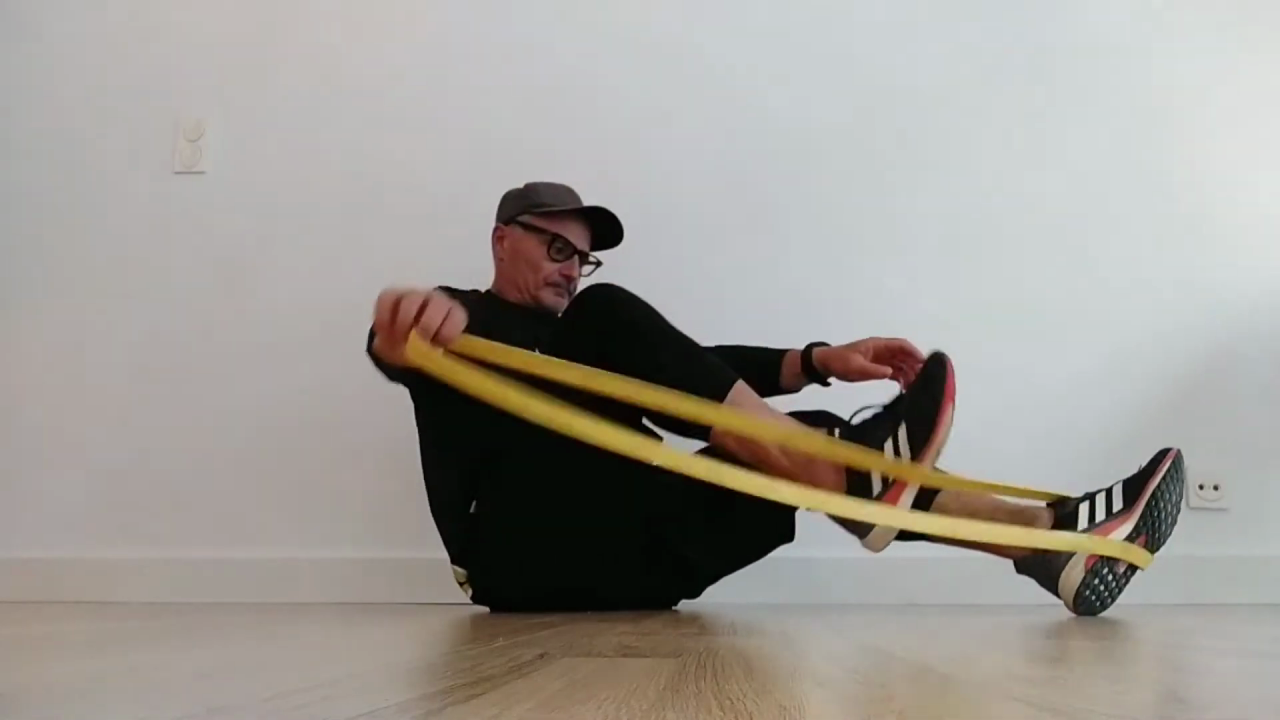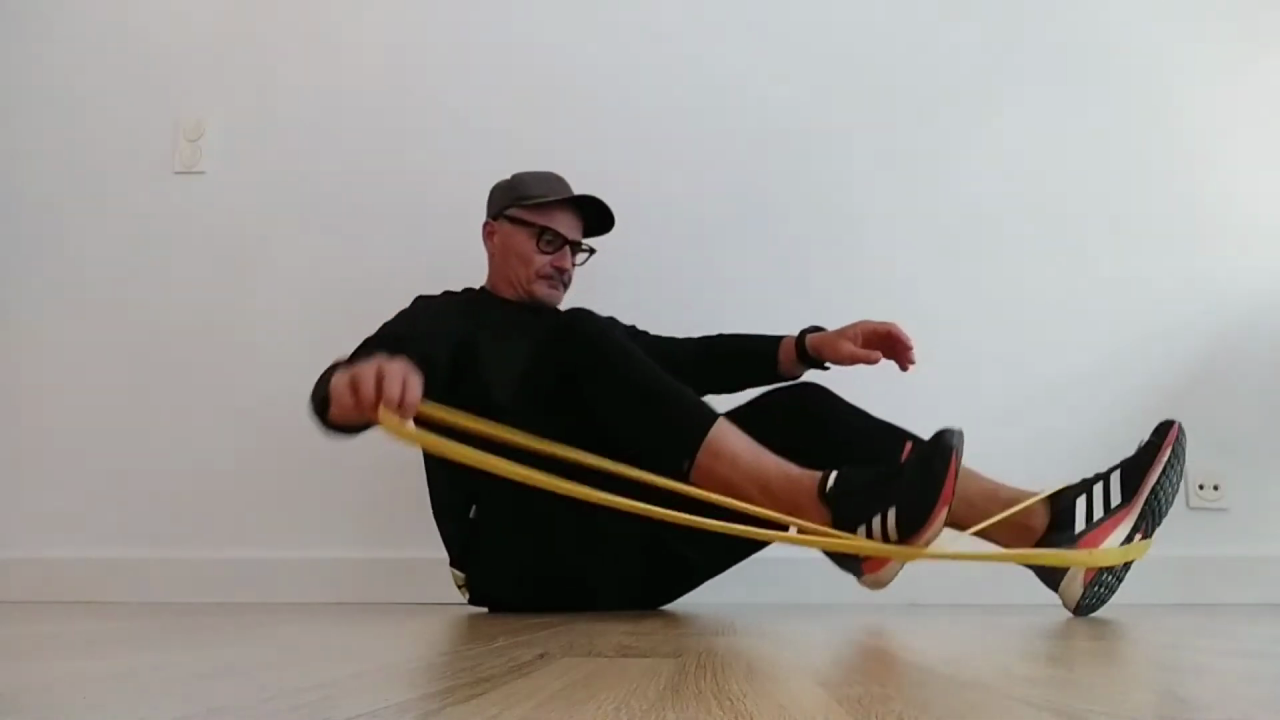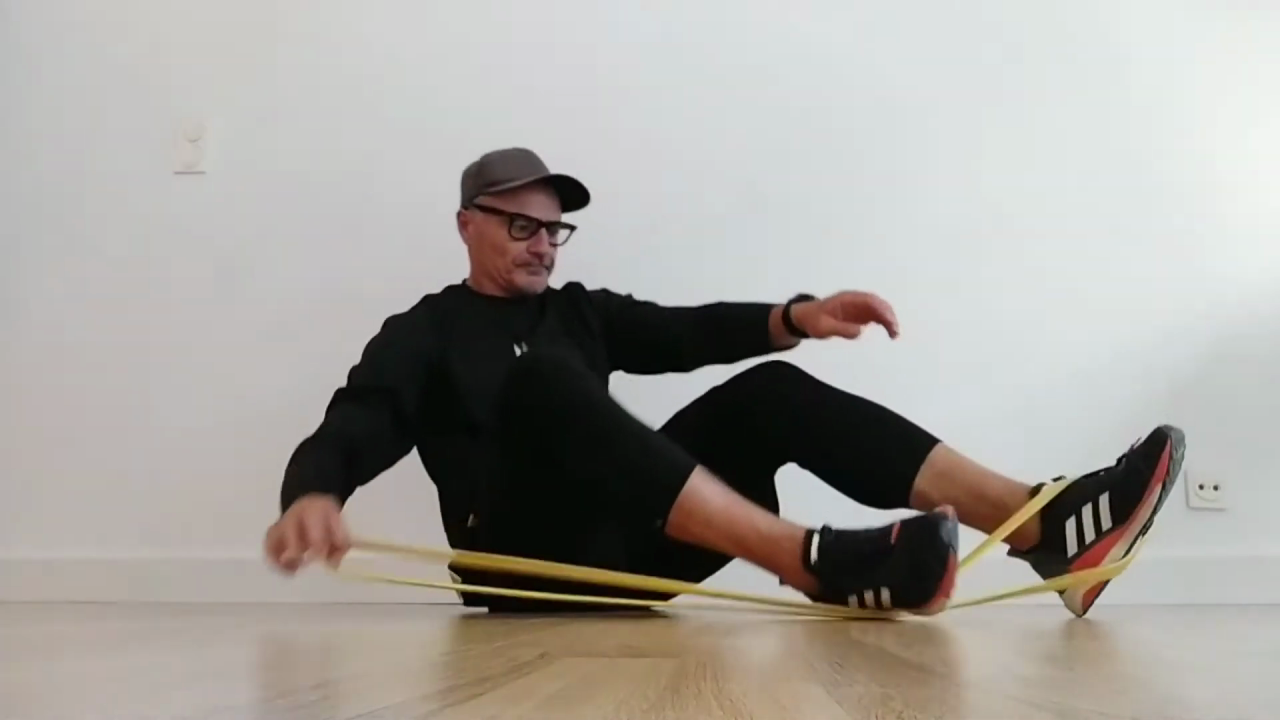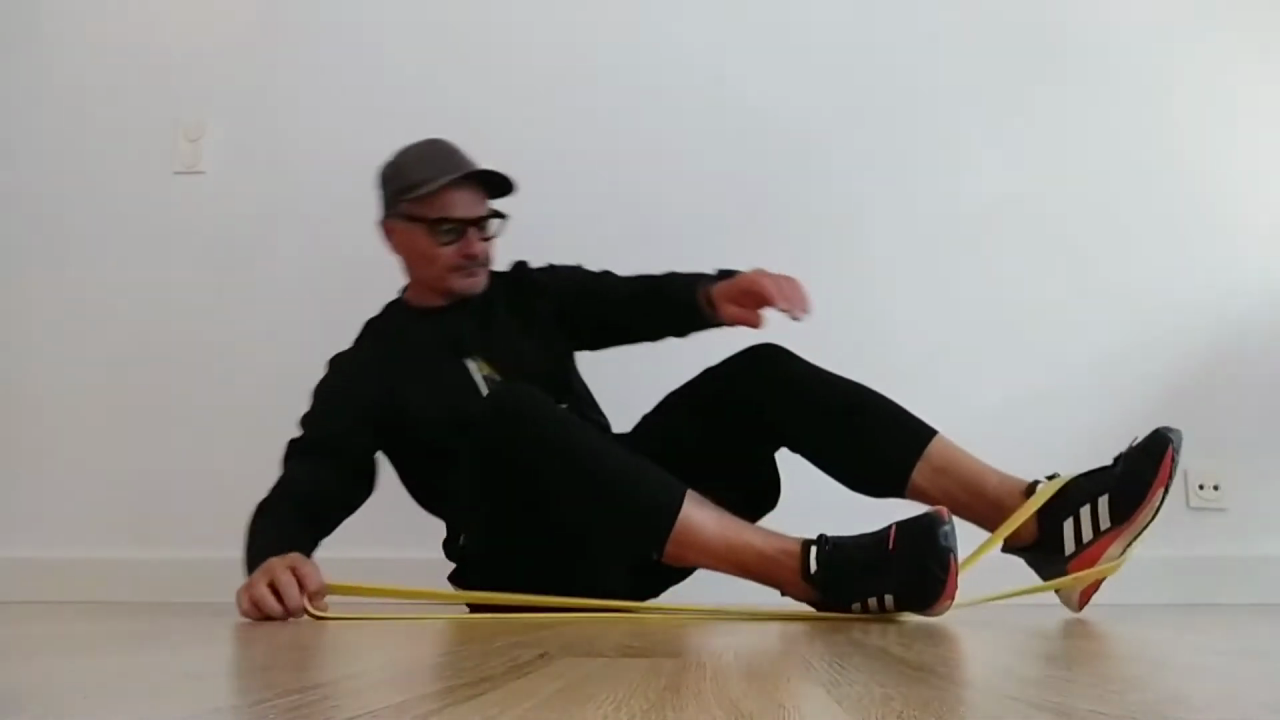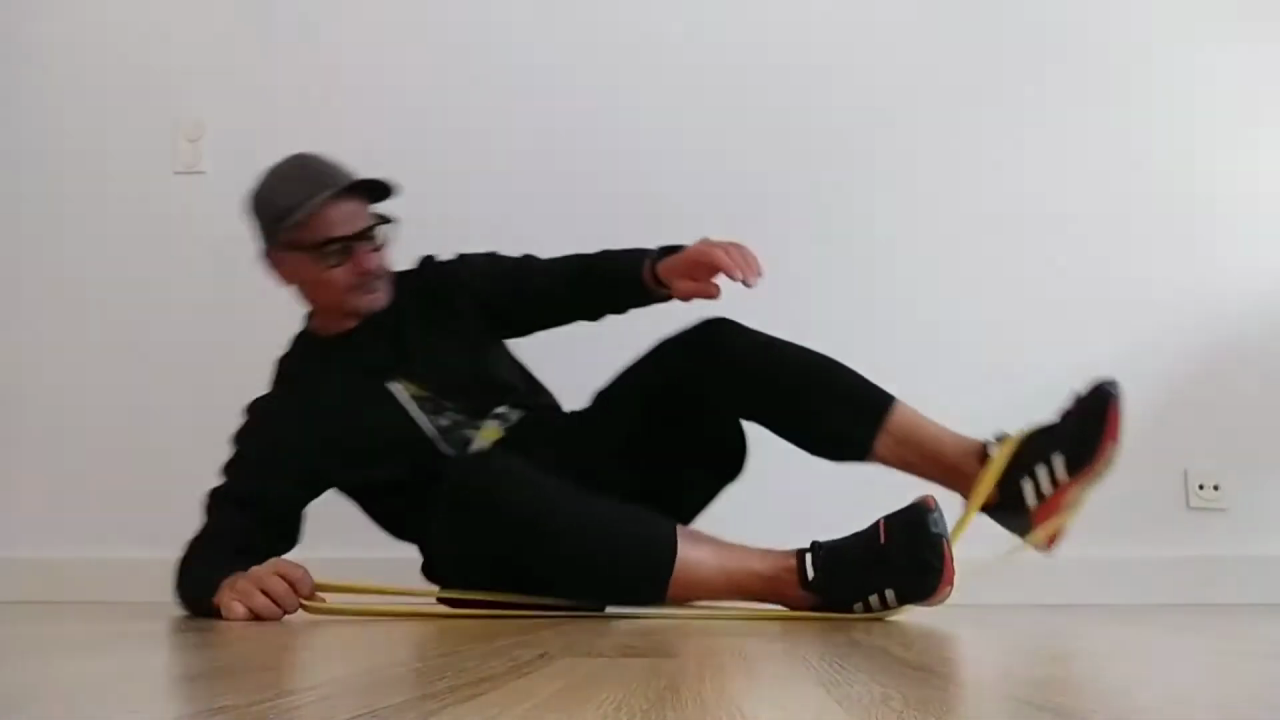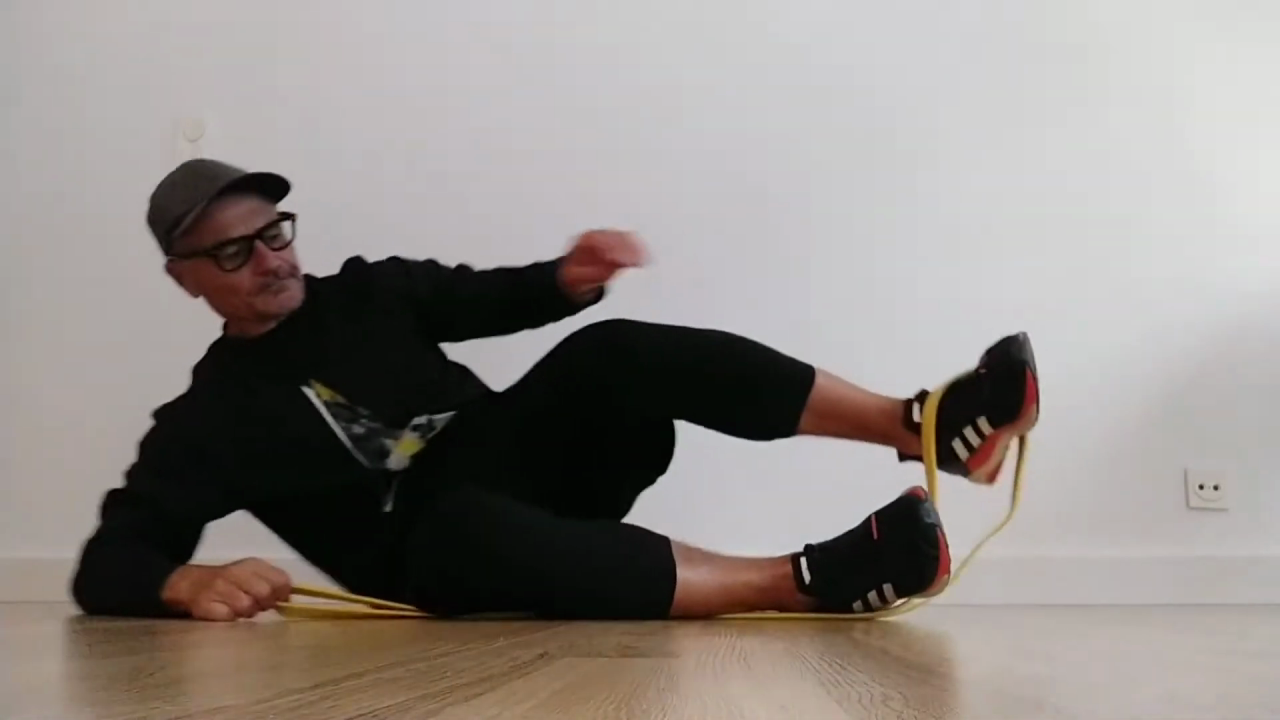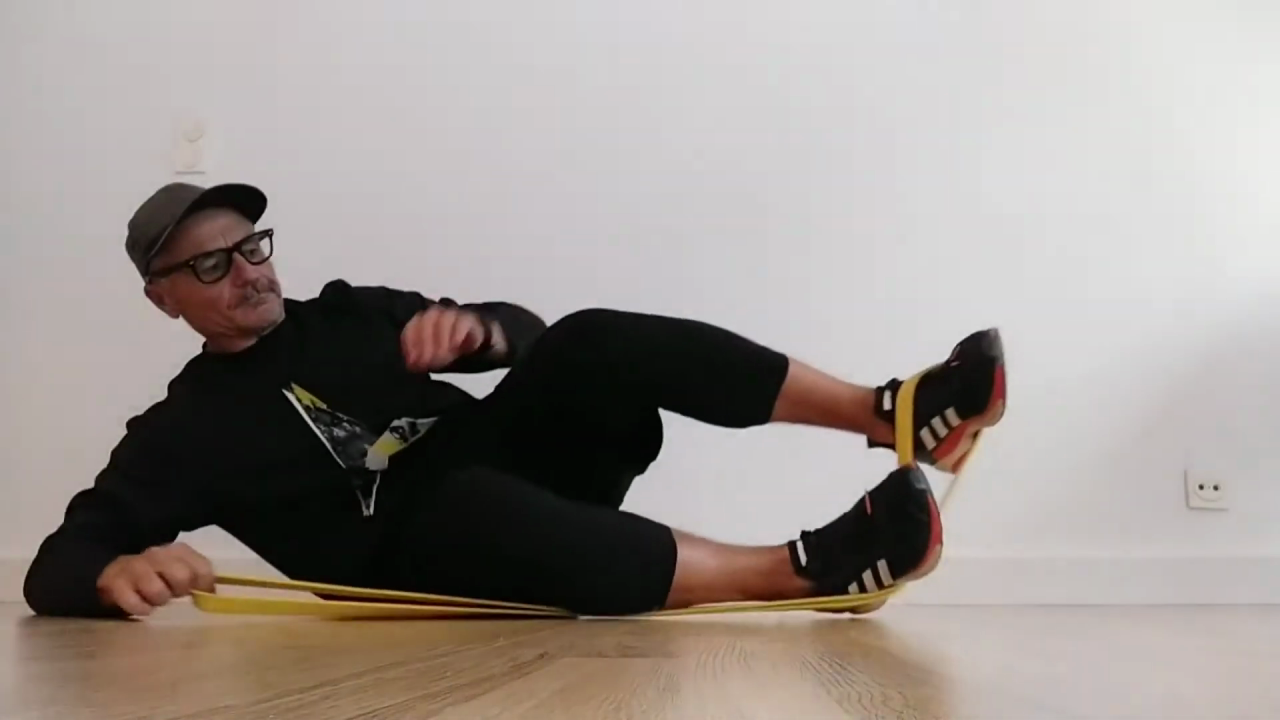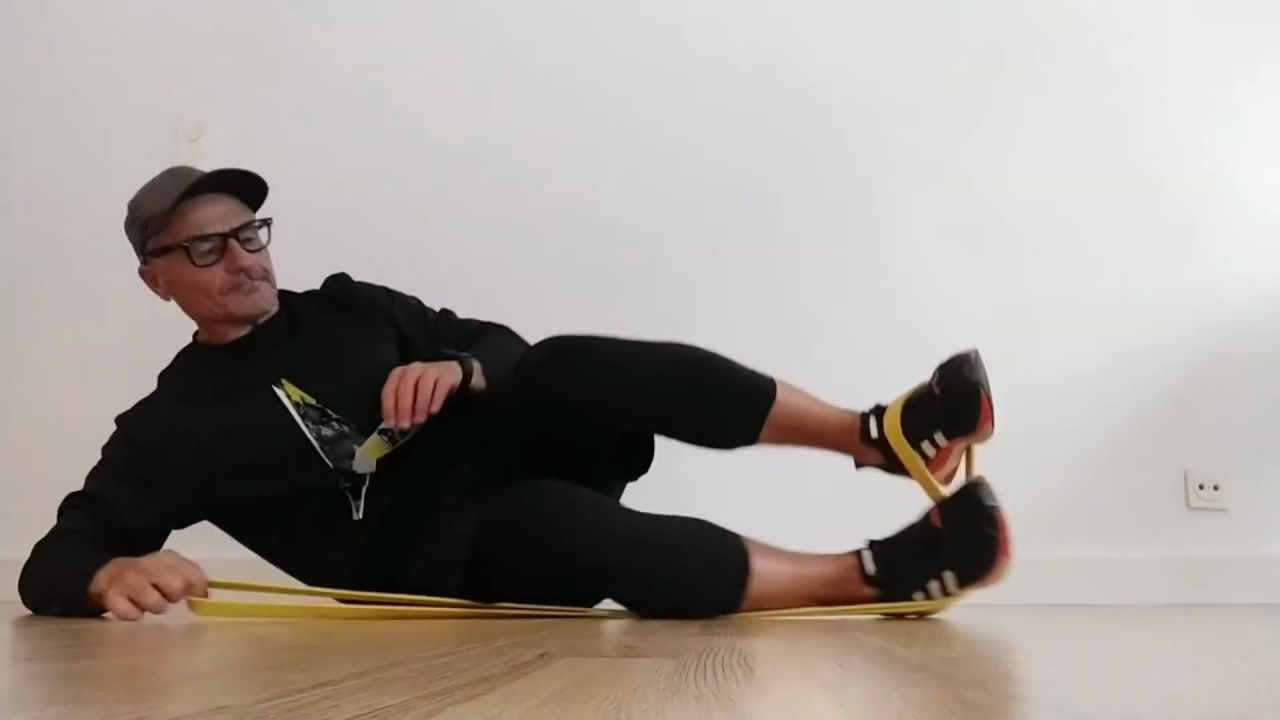
dt=0.3s
person 1, frame 1
left shoulder: (583, 340)
right shoulder: (457, 322)
left elbow: (697, 370)
right elbow: (397, 346)
left wrist: (820, 361)
right wrist: (404, 325)
left hip: (620, 559)
right hip: (523, 555)
left knee: (804, 433)
right knee: (608, 316)
left ankle: (1052, 537)
right ankle: (849, 474)
person 1, frame 2
left shoulder: (571, 347)
right shoulder: (443, 323)
left elbow: (687, 363)
right elbow: (337, 396)
left wrist: (811, 347)
right wrist: (362, 382)
left hip: (619, 553)
right hip: (526, 559)
left knee: (795, 410)
right knee: (579, 345)
left ankle: (1051, 532)
right ankle: (843, 512)
person 1, frame 3
left shoulder: (577, 310)
right shoulder: (423, 333)
left elbow: (690, 331)
right elbow: (350, 432)
left wrist: (796, 316)
right wrist: (312, 497)
left hip: (622, 545)
right hip: (529, 561)
left knee: (769, 392)
right knee: (542, 382)
left ankle: (1047, 528)
right ankle: (817, 561)
person 1, frame 4
left shoulder: (531, 294)
right shoulder: (371, 367)
left elbow: (640, 303)
right elbow: (307, 492)
left wrist: (715, 295)
right wrist: (276, 558)
left hip: (616, 541)
right hip: (529, 568)
left knee: (760, 376)
right knee: (511, 416)
left ankle: (1041, 525)
right ankle: (817, 571)
person 1, frame 5
left shoulder: (443, 290)
right shoulder: (294, 410)
left elbow: (571, 284)
right elbow: (210, 552)
left wrist: (664, 271)
right wrist: (236, 582)
left hip: (585, 477)
right hip: (501, 548)
left knee: (711, 351)
right knee: (489, 493)
left ankle: (1000, 477)
right ankle: (810, 579)
person 1, frame 6
left shoulder: (368, 292)
right shoulder: (204, 420)
left elbow: (499, 299)
right elbow: (104, 567)
left wrist: (574, 279)
right wrist: (190, 586)
left hip: (522, 463)
right hip: (439, 548)
left knee: (611, 353)
right knee: (466, 534)
left ankle: (921, 427)
right ankle: (810, 580)
person 1, frame 7
left shoulder: (351, 313)
right shoulder: (179, 433)
left elbow: (524, 330)
right elbow: (56, 568)
left wrist: (472, 330)
right wrist: (118, 570)
left hip: (507, 457)
right hip: (425, 563)
left knee: (591, 343)
right knee: (475, 506)
left ankle: (889, 412)
right ankle: (804, 567)
person 1, frame 8
left shoulder: (346, 307)
right shoulder: (169, 427)
left elbow: (506, 349)
right elbow: (50, 567)
left wrist: (453, 367)
right wrist: (112, 574)
left hip: (496, 456)
right hip: (427, 562)
left knee: (571, 368)
right knee: (546, 522)
left ankle: (876, 436)
right ankle: (877, 572)
